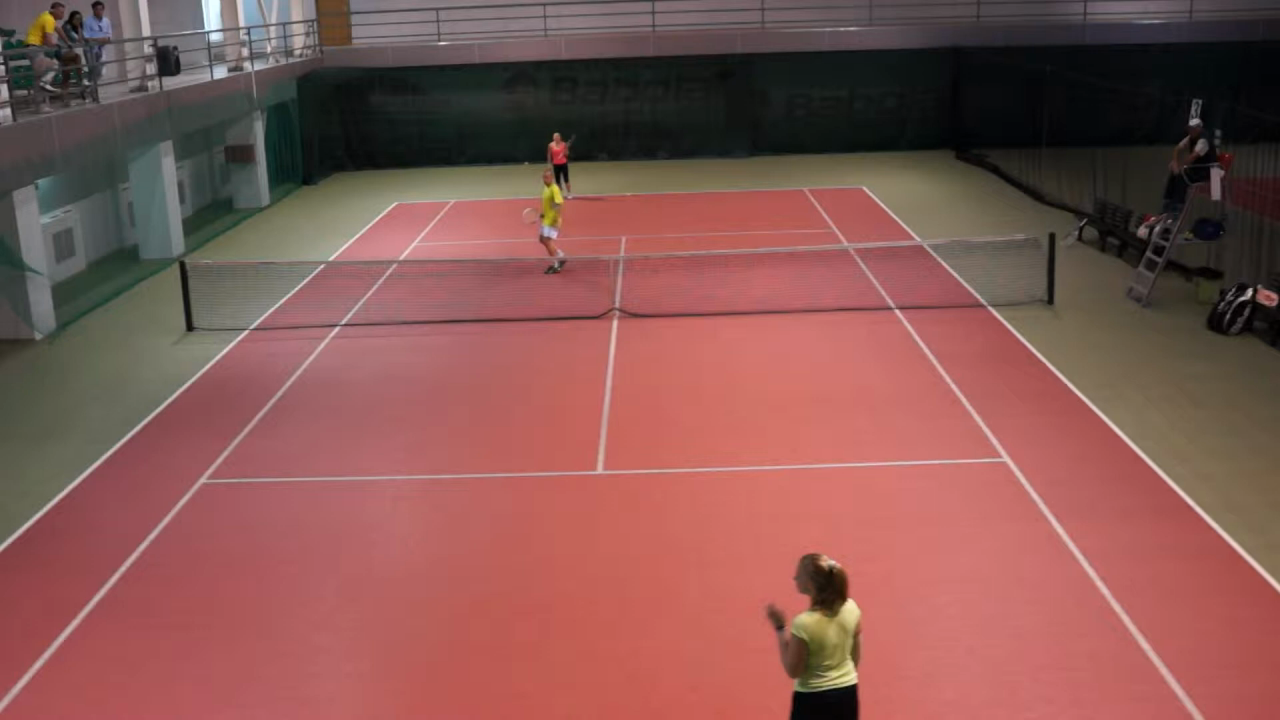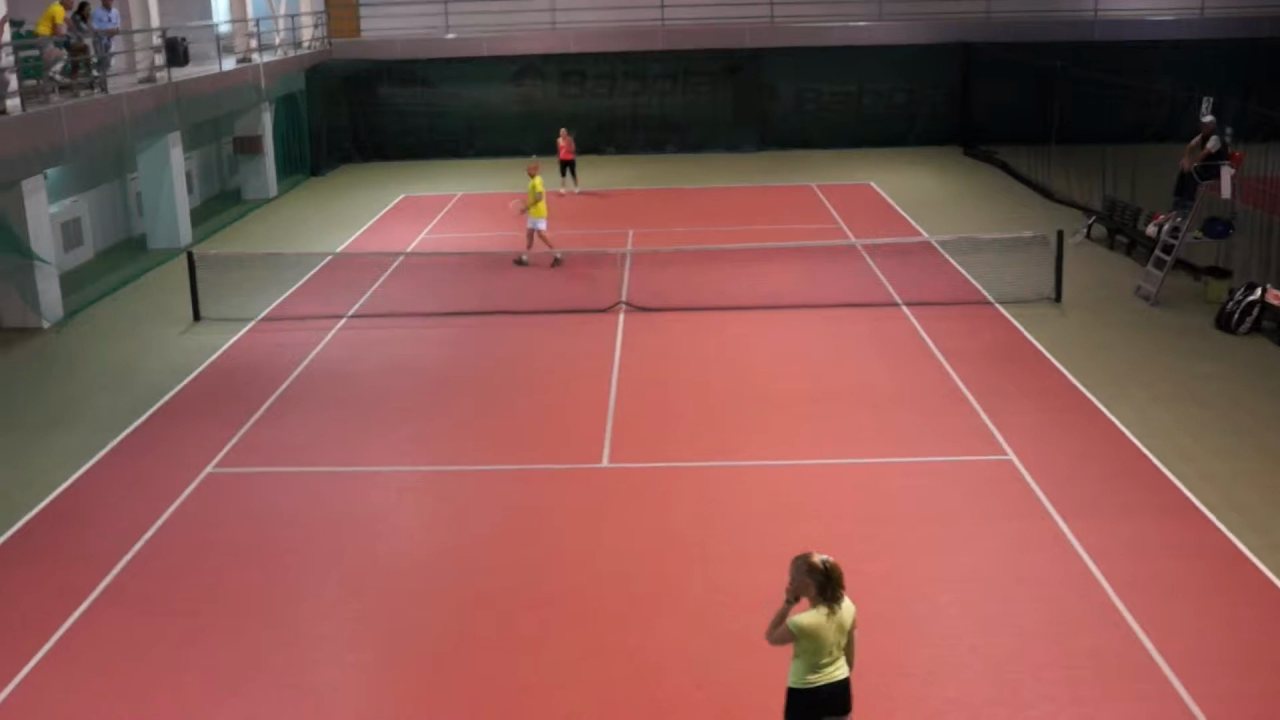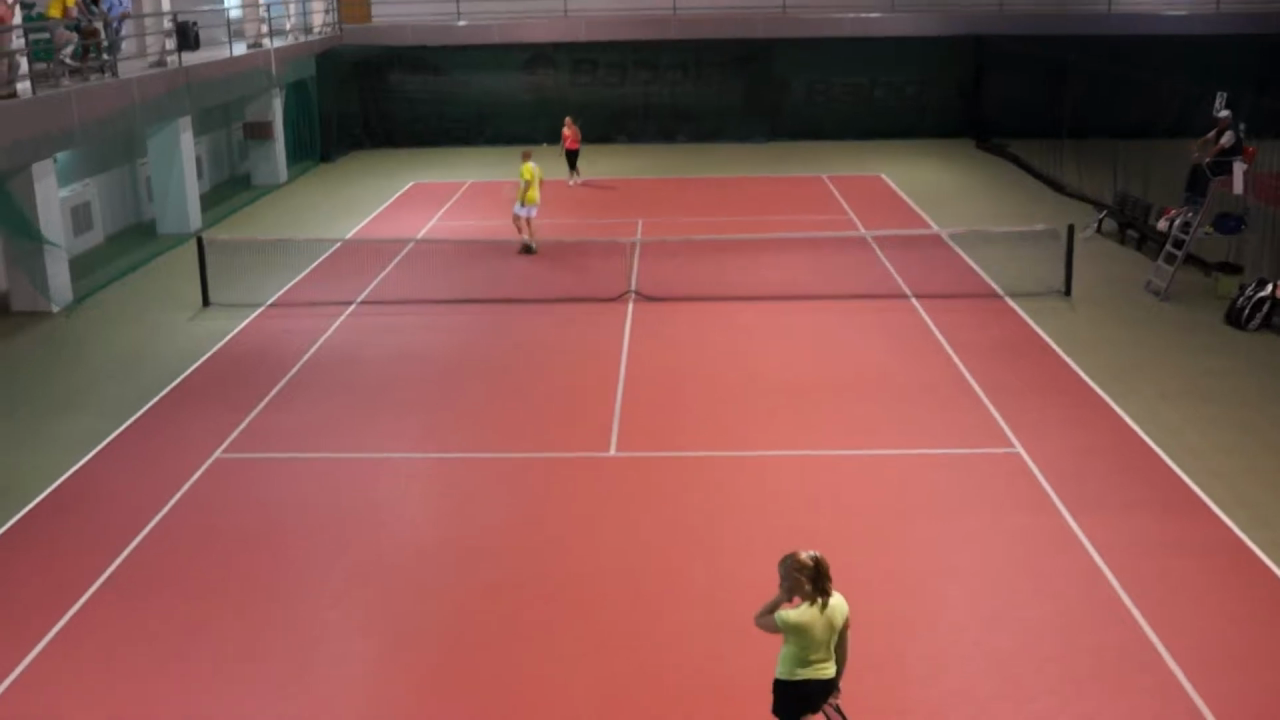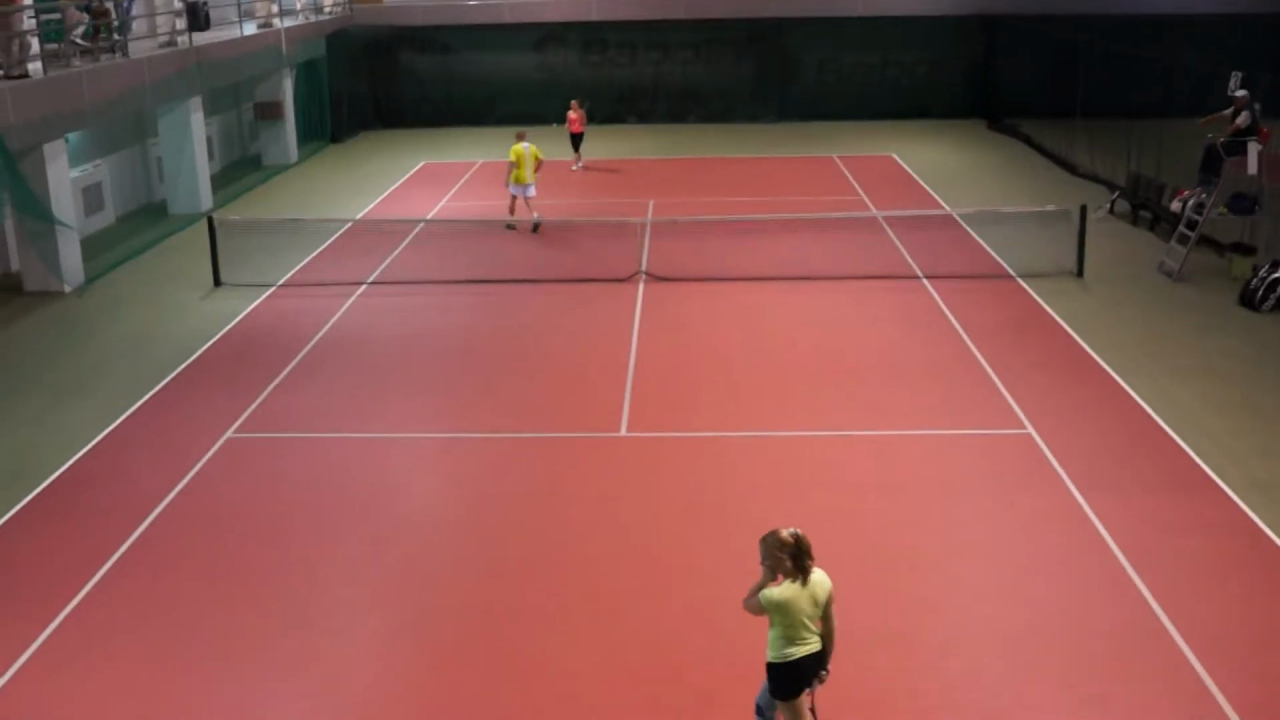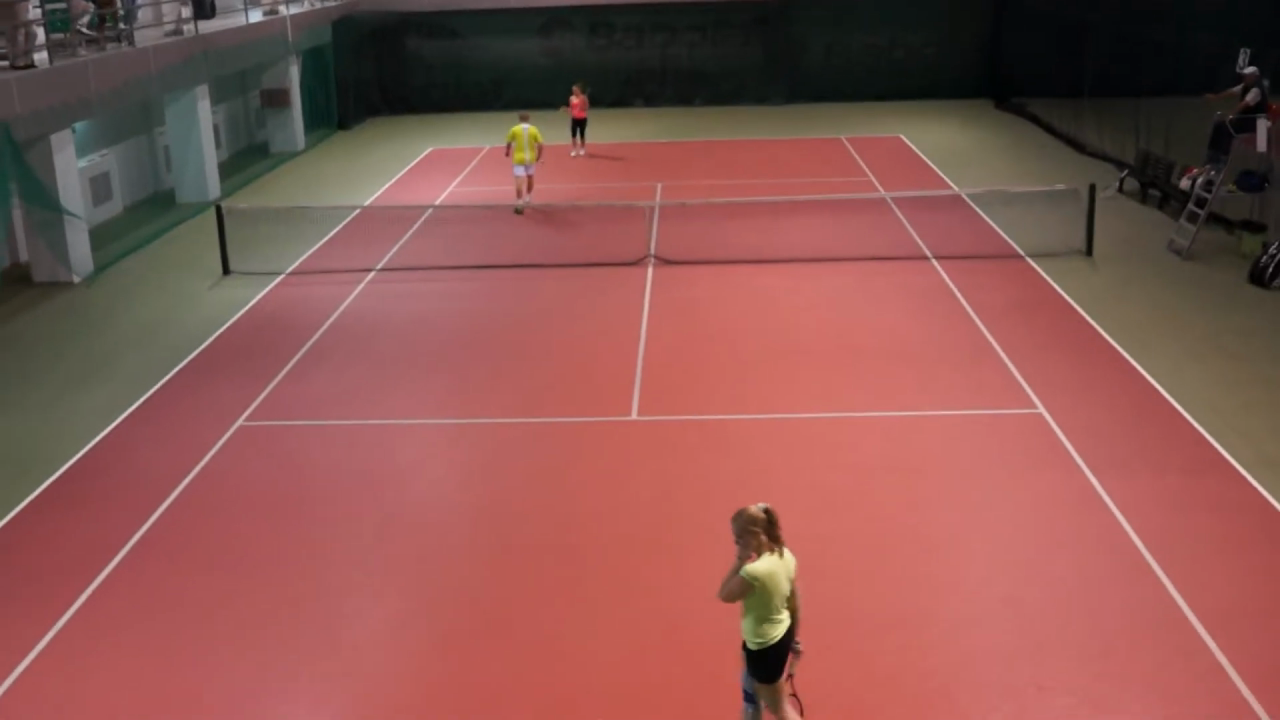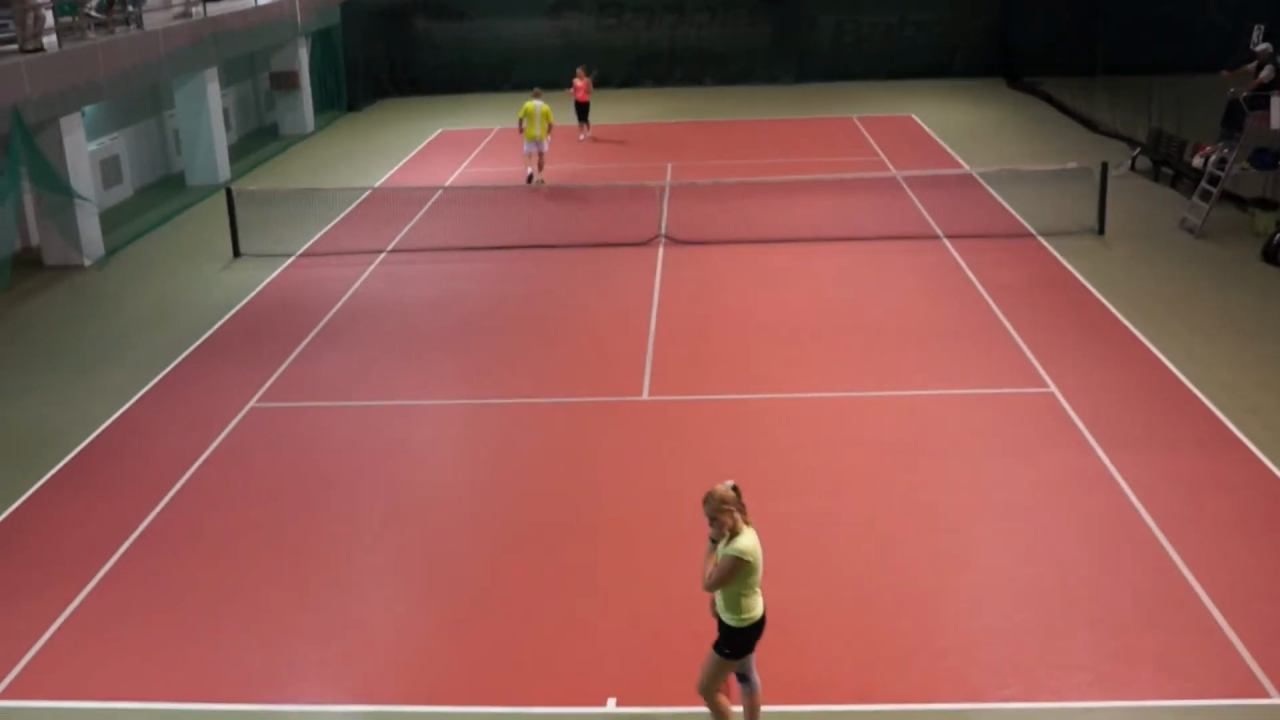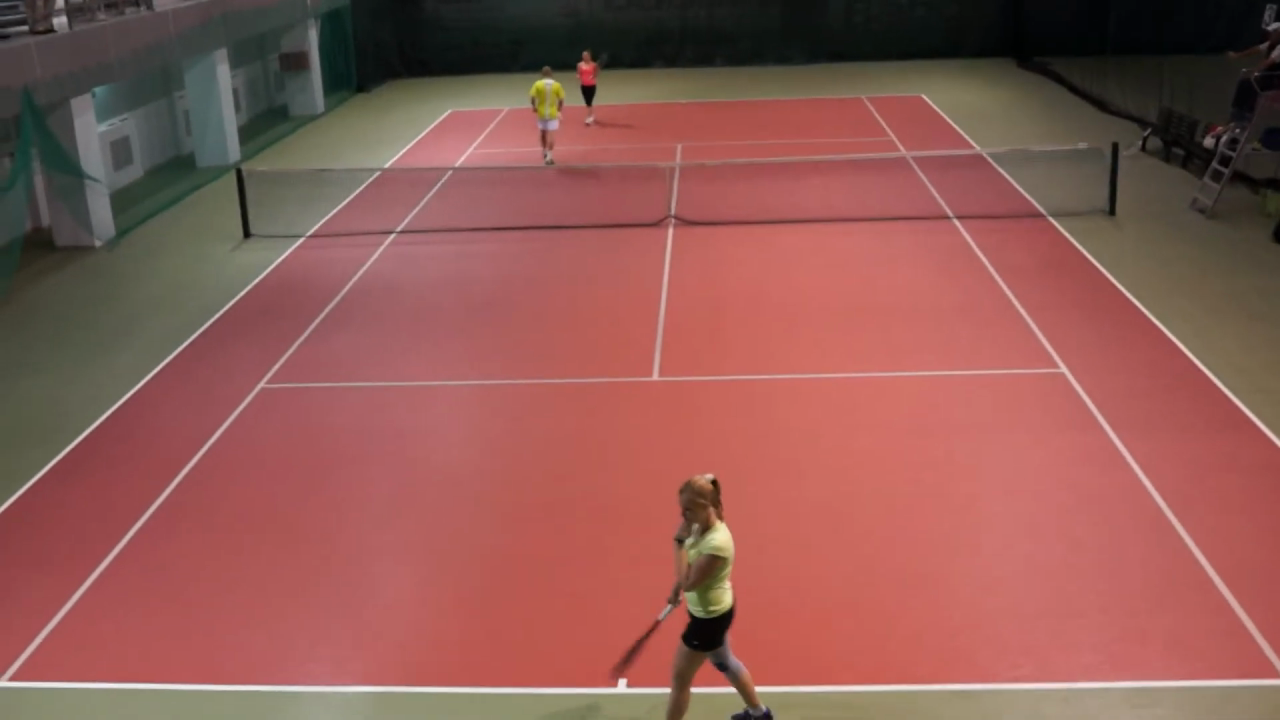
dt=0.3s
person 1, frame 1
left shoulder: (803, 624)
right shoulder: (851, 609)
left elbow: (793, 671)
right elbow: (856, 655)
left wrist: (779, 628)
left hip: (811, 699)
right hip: (846, 693)
person 1, frame 2
left shoulder: (802, 623)
right shoulder: (846, 605)
left elbow: (771, 637)
right elbow: (850, 651)
left wrist: (788, 603)
left hip: (806, 694)
right hip: (839, 687)
person 1, frame 3
left shoulder: (791, 618)
right shoulder: (839, 603)
left elbow: (759, 620)
right elbow: (842, 651)
left wrist: (781, 598)
right wrist: (835, 683)
left hip: (793, 686)
right hip: (824, 682)
person 1, frame 4
left shoulder: (775, 596)
right shoulder: (821, 578)
left elbow: (747, 603)
right elbow: (829, 628)
left wrist: (766, 579)
right wrist: (824, 664)
left hip: (786, 666)
right hip: (813, 657)
person 1, frame 5
left shoulder: (755, 571)
right shoulder: (783, 554)
left elbow: (724, 595)
right elbow: (793, 602)
left wrist: (740, 560)
right wrist: (793, 638)
left hip: (764, 647)
right hip: (777, 637)
right knee: (751, 694)
person 1, frame 6
left shoulder: (740, 548)
right shoulder: (740, 533)
left elbow: (709, 583)
left wrist: (713, 542)
left hip: (741, 625)
right hip: (737, 619)
left knee: (706, 688)
right knee: (746, 673)
person 1, frame 7
left shoulder: (716, 543)
right shoulder: (701, 528)
left elbow: (687, 582)
left wrist: (680, 542)
right wrist: (676, 590)
left hip: (710, 618)
right hip: (711, 613)
left knee: (680, 678)
right knee: (724, 660)
